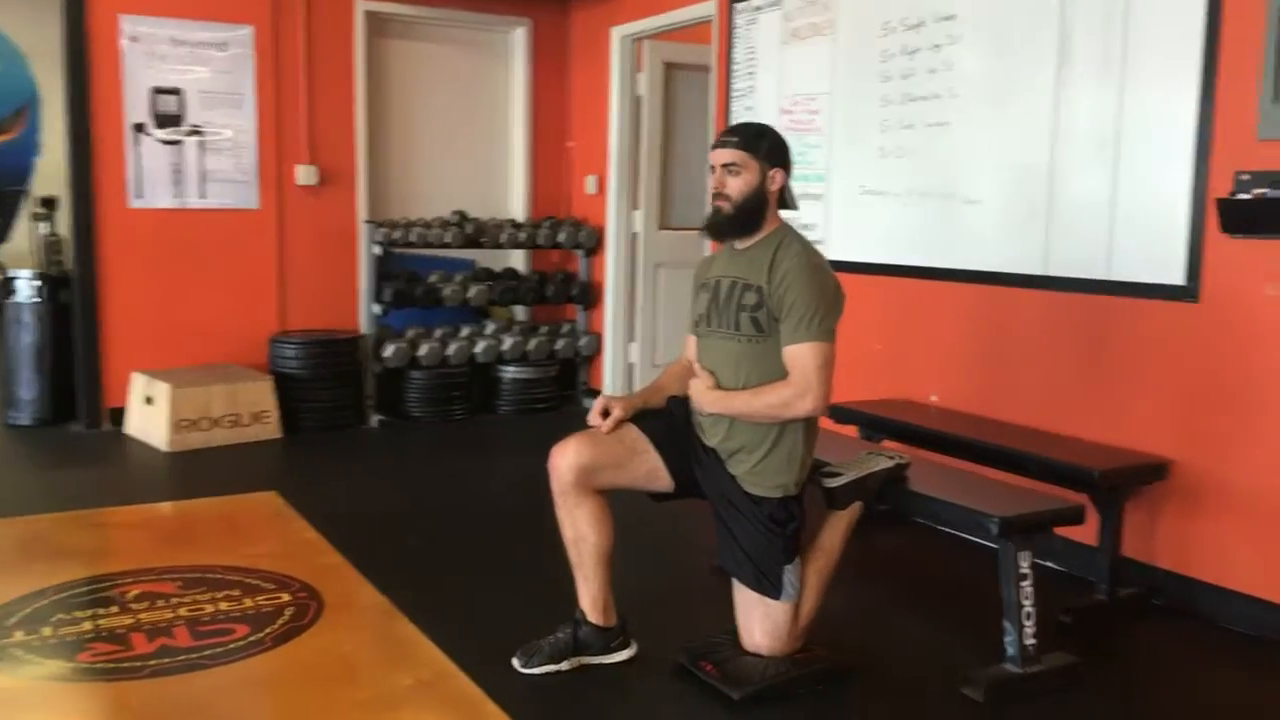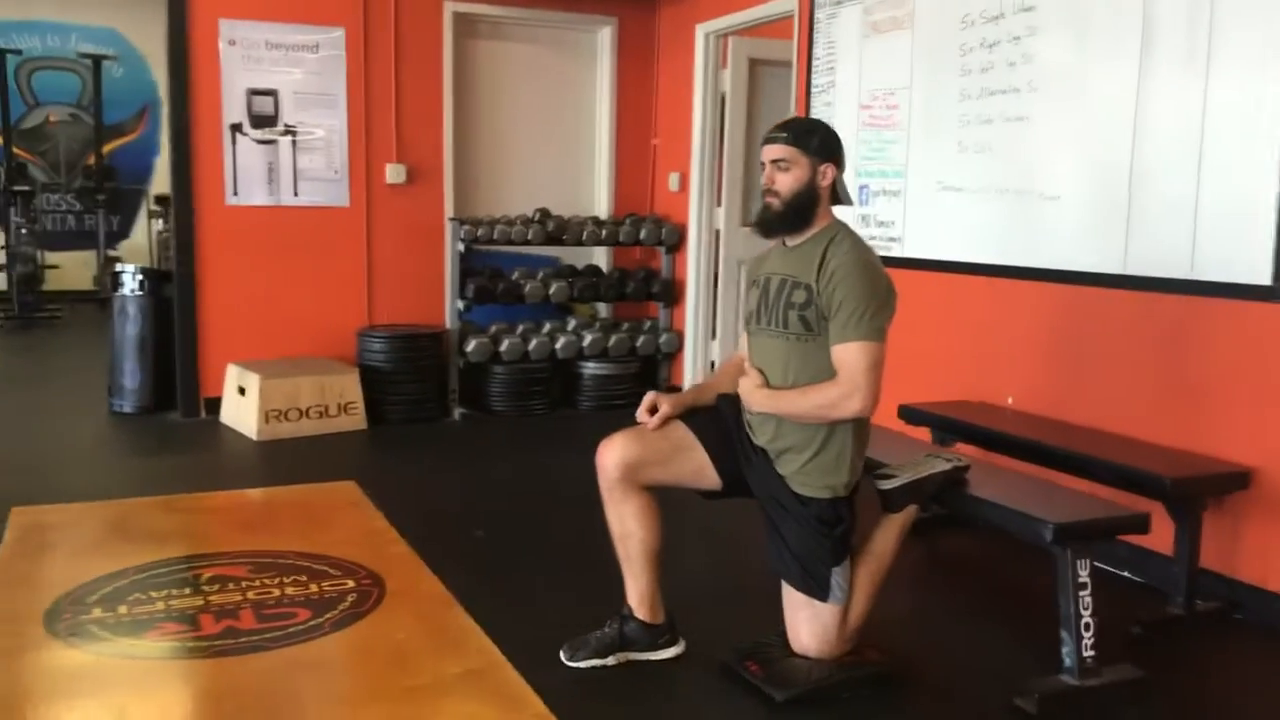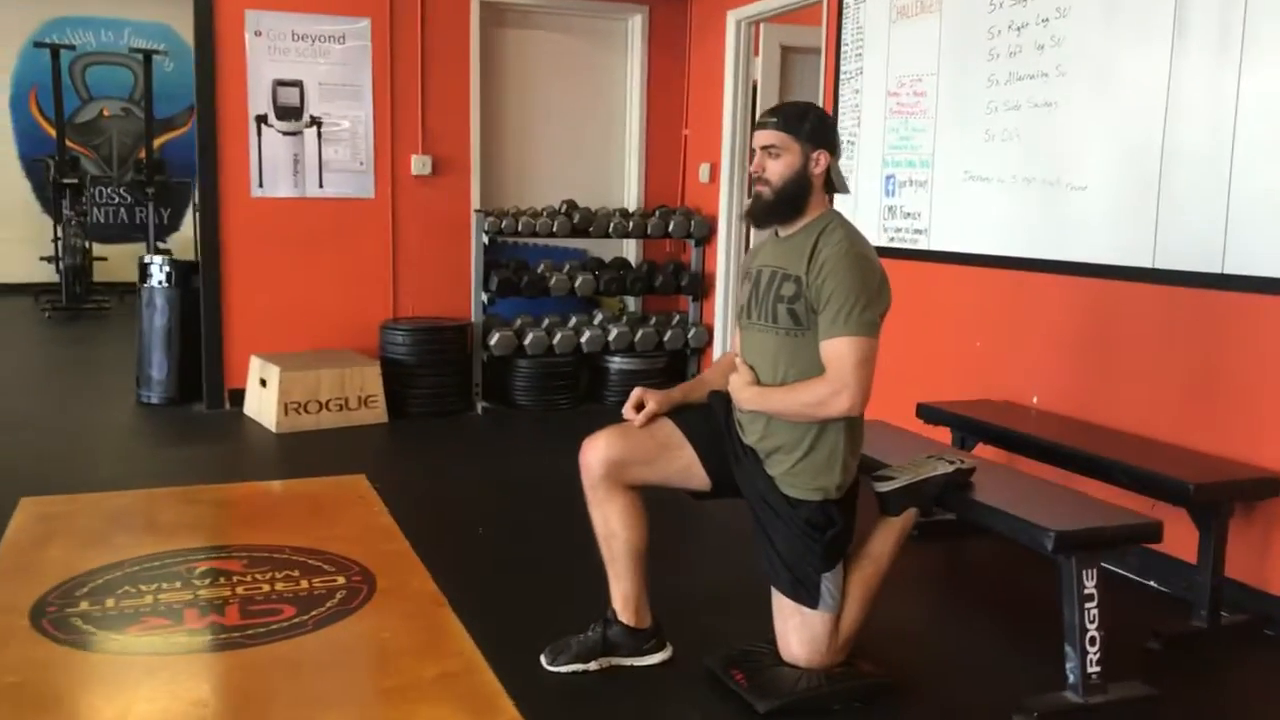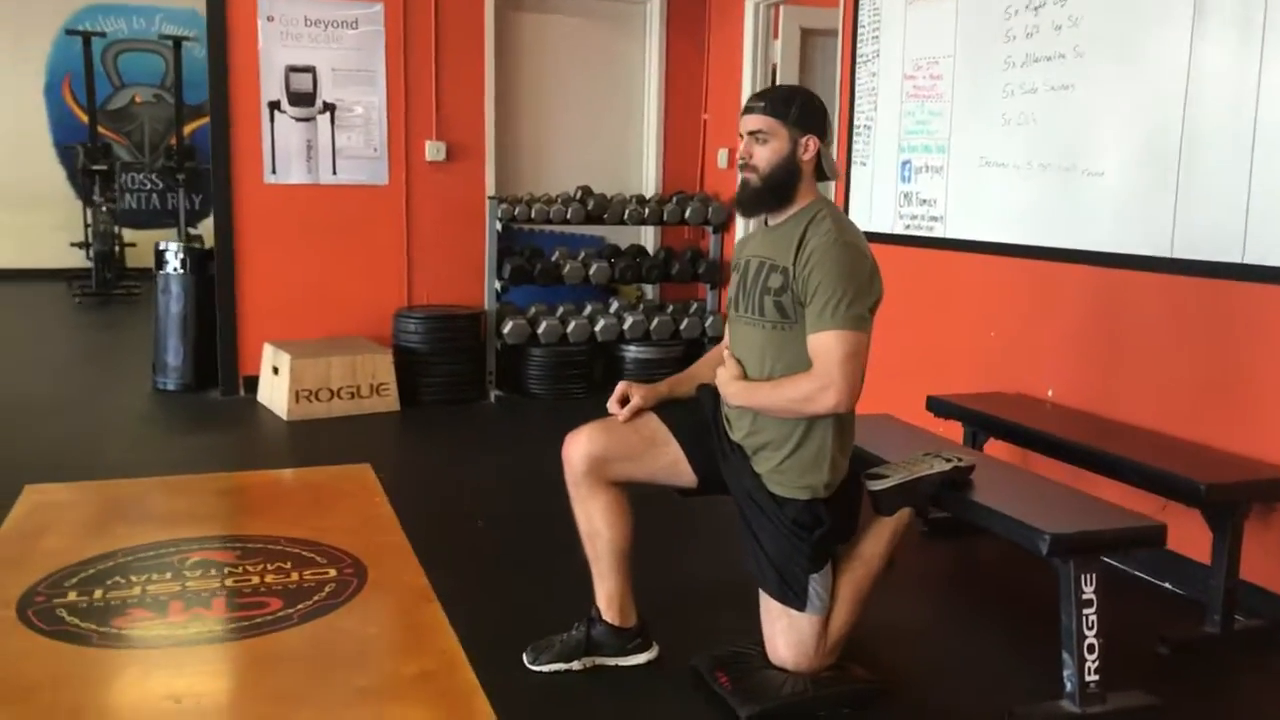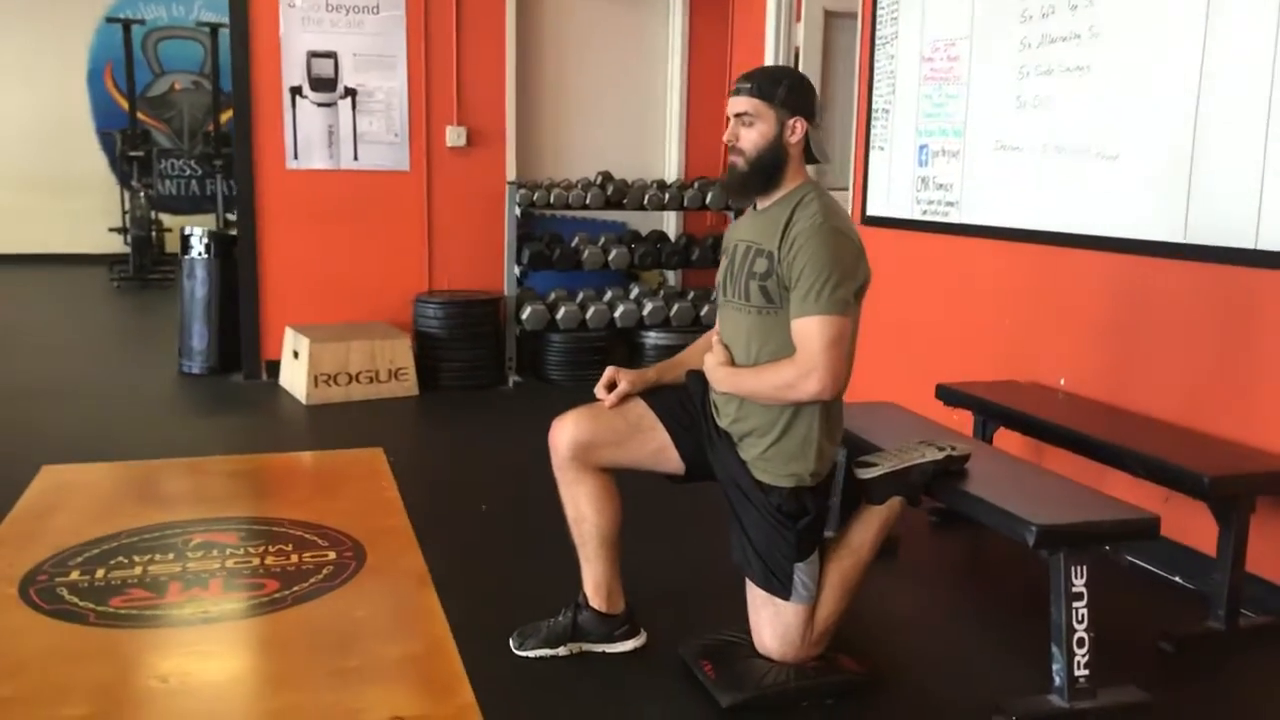
dt=0.4s
person 1, frame 1
left shoulder: (797, 268)
right shoulder: (713, 265)
left elbow: (808, 396)
left wrist: (714, 399)
right wrist: (637, 400)
left hip: (759, 463)
right hip: (697, 432)
left knee: (769, 647)
right knee: (570, 462)
left ankle: (842, 506)
right ankle: (601, 629)
person 1, frame 2
left shoulder: (848, 264)
right shoulder: (767, 260)
left elbow: (856, 397)
left wrist: (761, 397)
right wrist: (684, 398)
left hip: (808, 464)
right hip: (749, 430)
left knee: (817, 646)
right knee: (616, 459)
left ankle: (899, 505)
right ankle: (648, 626)
person 1, frame 3
left shoulder: (840, 255)
right shoulder: (764, 249)
left elbow: (845, 395)
left wrist: (749, 394)
right wrist: (672, 395)
left hip: (800, 465)
right hip: (741, 429)
left knee: (809, 655)
right knee: (601, 457)
left ankle: (896, 509)
right ankle: (633, 630)
person 1, frame 4
left shoulder: (829, 246)
right shoulder: (756, 238)
left elbow: (833, 390)
left wrist: (735, 389)
right wrist: (660, 388)
left hip: (788, 463)
right hip: (730, 425)
left knee: (797, 659)
right knee: (584, 452)
left ankle: (889, 509)
right ankle: (618, 629)
person 1, frame 5
left shoulder: (817, 230)
right shoulder: (748, 223)
left elbow: (818, 378)
left wrist: (721, 375)
right wrist: (649, 375)
left hip: (776, 449)
right hip: (720, 411)
left knee: (785, 648)
right knee: (571, 439)
left ankle: (881, 497)
right ankle: (606, 615)
